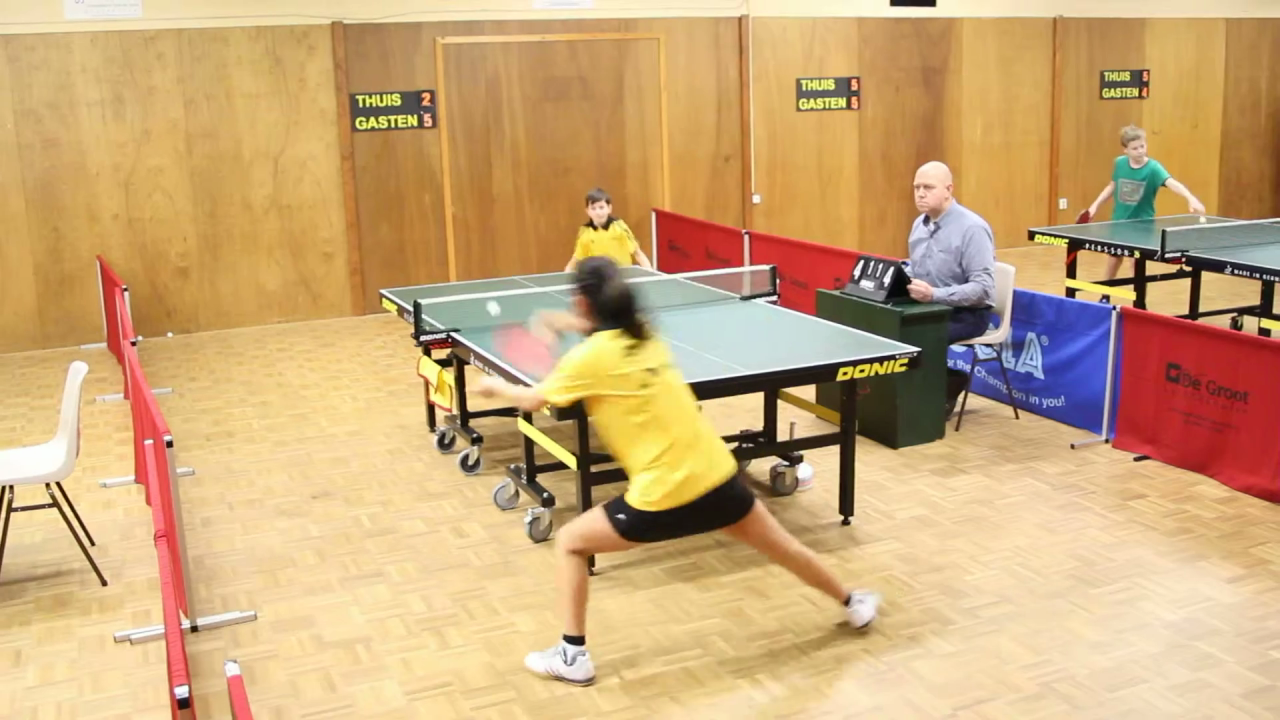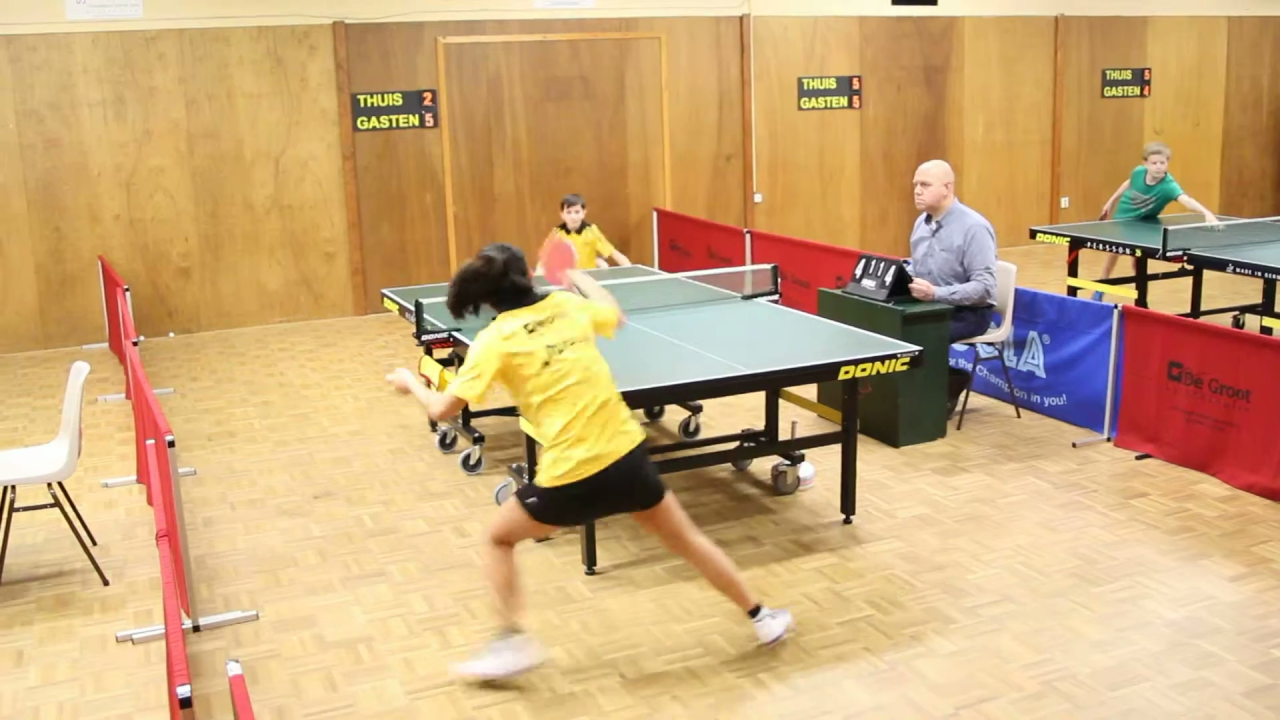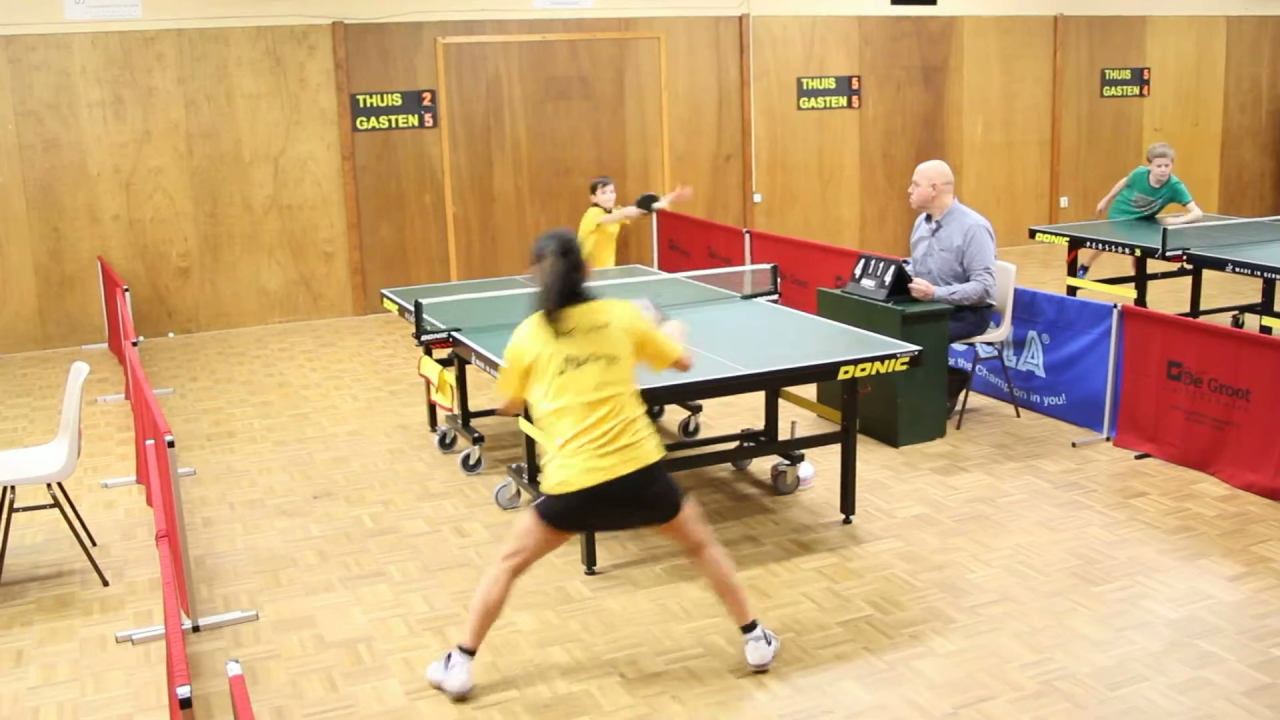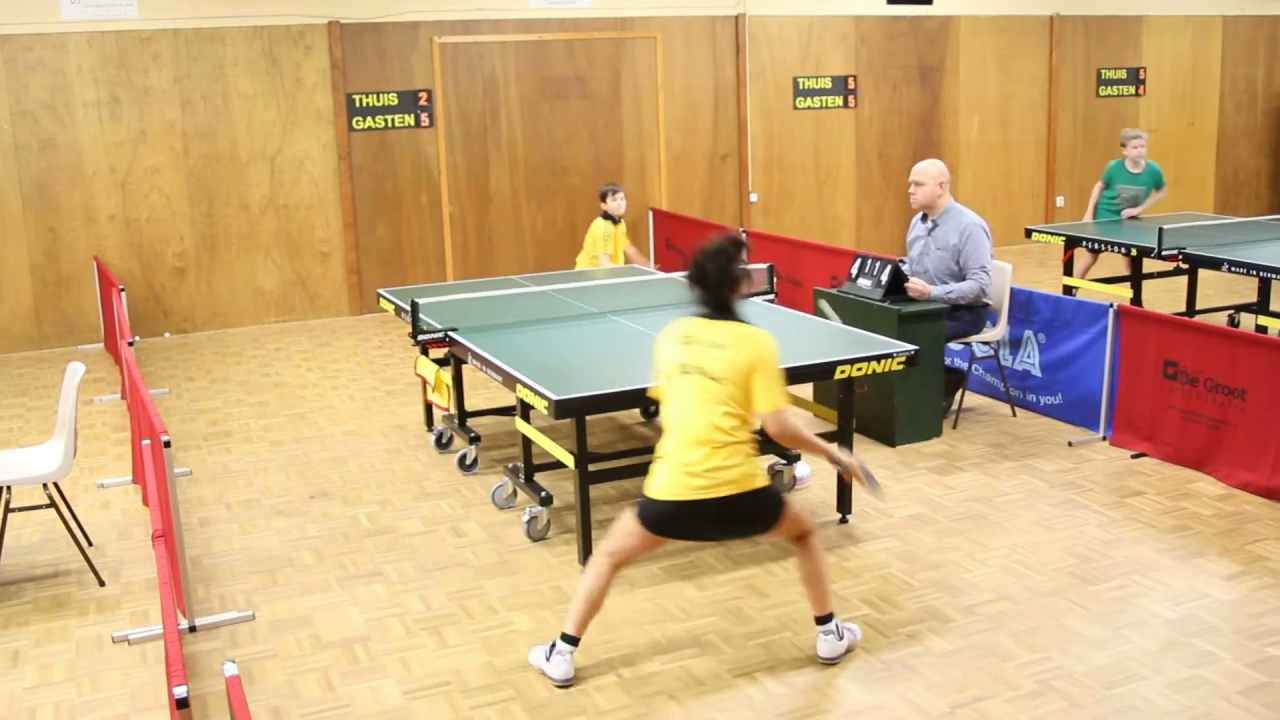
dt=0.3s
person 1, frame 1
left shoulder: (588, 361)
right shoulder: (644, 333)
left elbow: (533, 401)
left wrist: (491, 383)
right wrist: (567, 324)
left hip: (664, 500)
right hip: (719, 478)
left knee: (571, 544)
right knee: (778, 544)
left ankle: (573, 655)
right ankle: (852, 605)
person 1, frame 2
left shoulder: (495, 340)
right shoulder: (567, 305)
left elbow: (442, 409)
right elbow: (616, 317)
left wrist: (409, 380)
right wrist: (587, 282)
left hip: (571, 476)
right hip: (626, 453)
left knee: (499, 538)
right knee: (685, 538)
left ankle: (510, 646)
right ankle: (762, 617)
person 1, frame 3
left shoulder: (529, 336)
right shoulder: (626, 317)
left elbow: (507, 407)
right elbow: (683, 361)
right wrist: (674, 333)
left hip: (572, 484)
right hip: (638, 472)
left knee: (509, 562)
right knee: (702, 545)
left ankle: (460, 664)
right ankle: (754, 639)
person 1, frame 4
left shoulder: (673, 336)
right shoulder: (757, 343)
right elbow: (779, 426)
right wrist: (834, 454)
left hip: (673, 489)
right hip: (736, 488)
left knee: (607, 558)
right knee: (805, 533)
left ankle: (563, 652)
right ankle: (829, 632)
person 2, frame 1
left shoulder: (972, 228)
right shoulder: (919, 224)
left elbow: (983, 288)
left wrist: (934, 295)
left hip: (967, 313)
left ankle: (949, 384)
person 2, frame 2
left shoulder: (974, 227)
right shoulder: (921, 222)
left elbow: (984, 287)
left wrist: (936, 294)
left hip: (968, 312)
left ankle: (949, 384)
person 2, frame 3
left shoulder: (974, 227)
right shoulder: (921, 222)
left elbow: (984, 287)
left wrist: (935, 293)
left hip: (968, 312)
left ankle: (950, 381)
person 2, frame 4
left shoulder: (970, 226)
right shoulder: (917, 222)
left elbow: (979, 286)
left wrist: (931, 293)
left hip: (965, 312)
left ankle: (946, 380)
